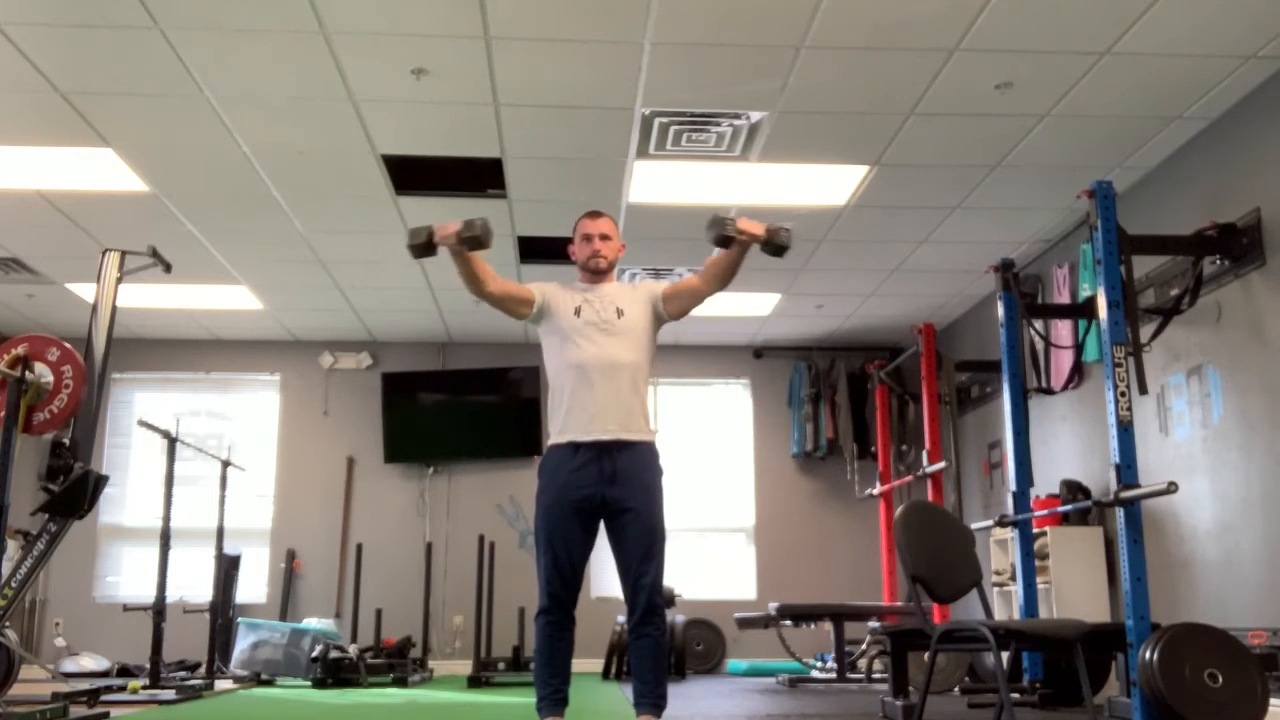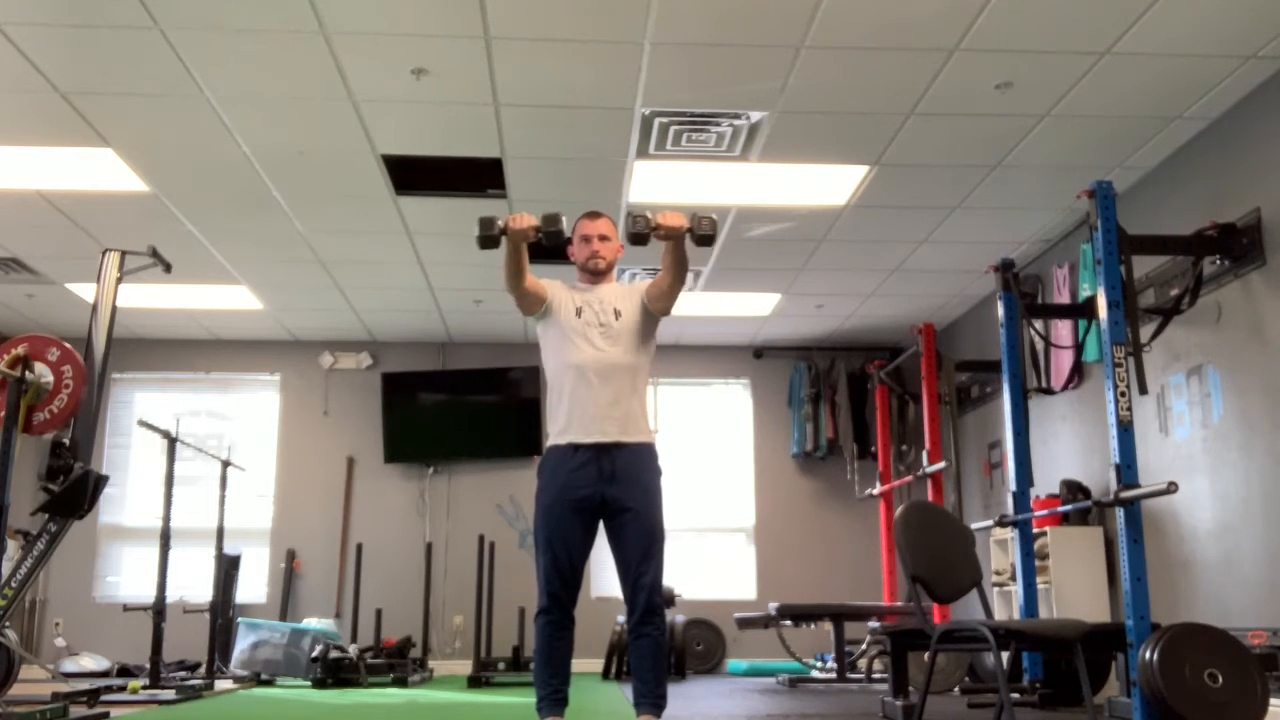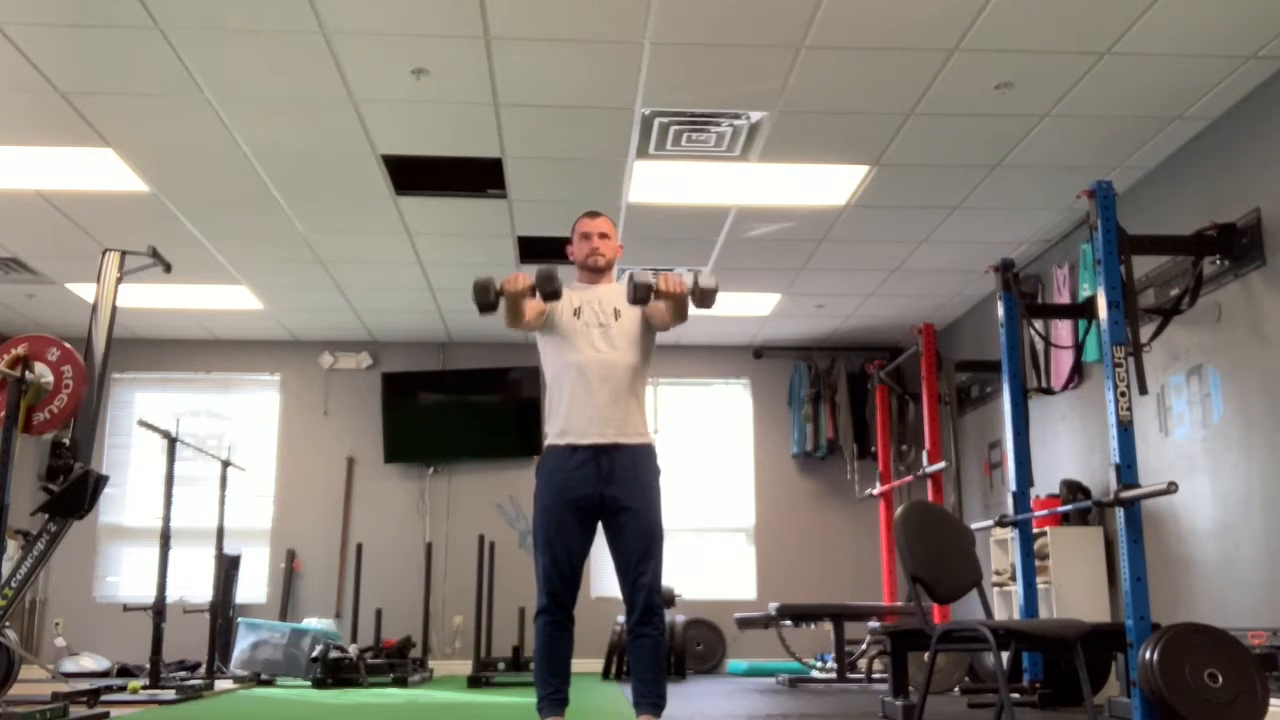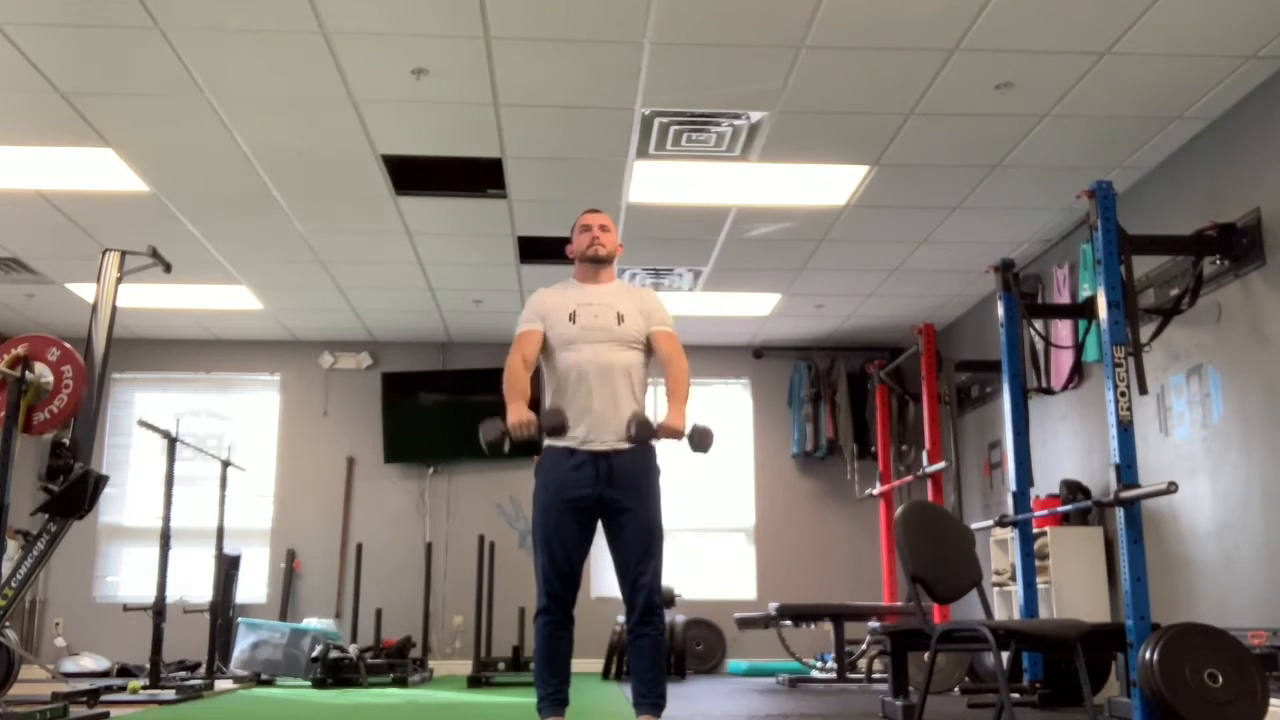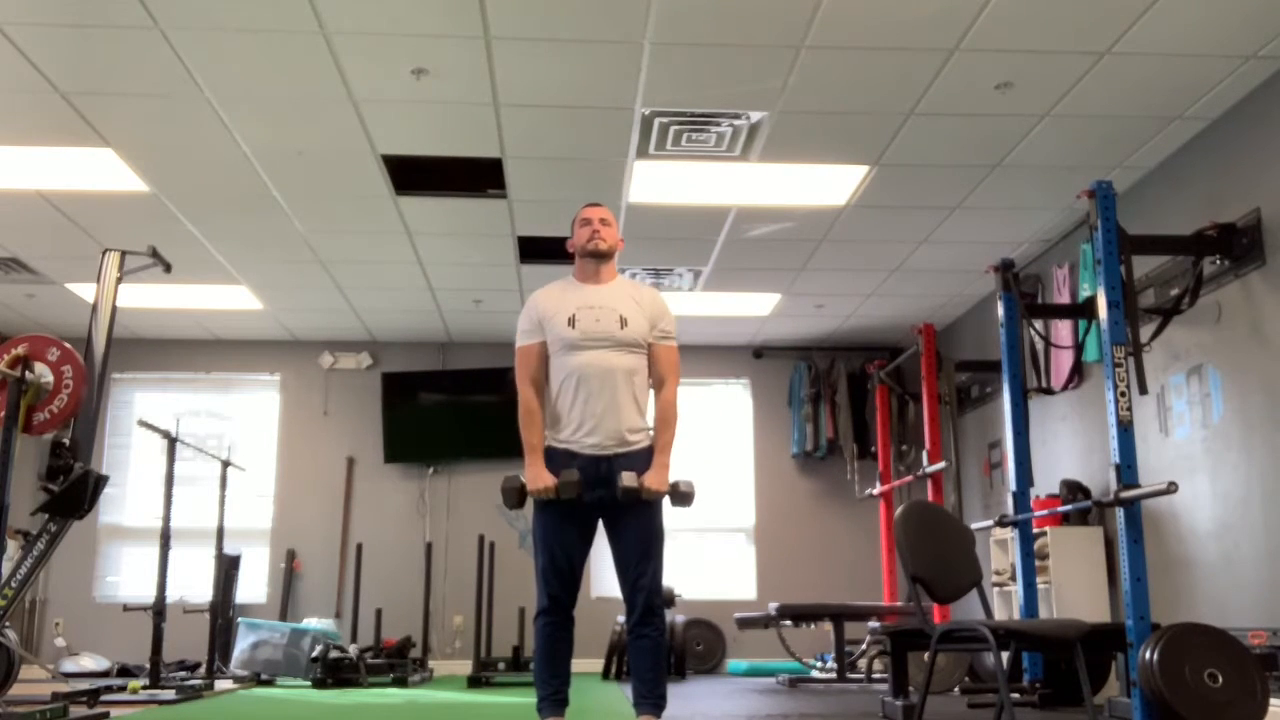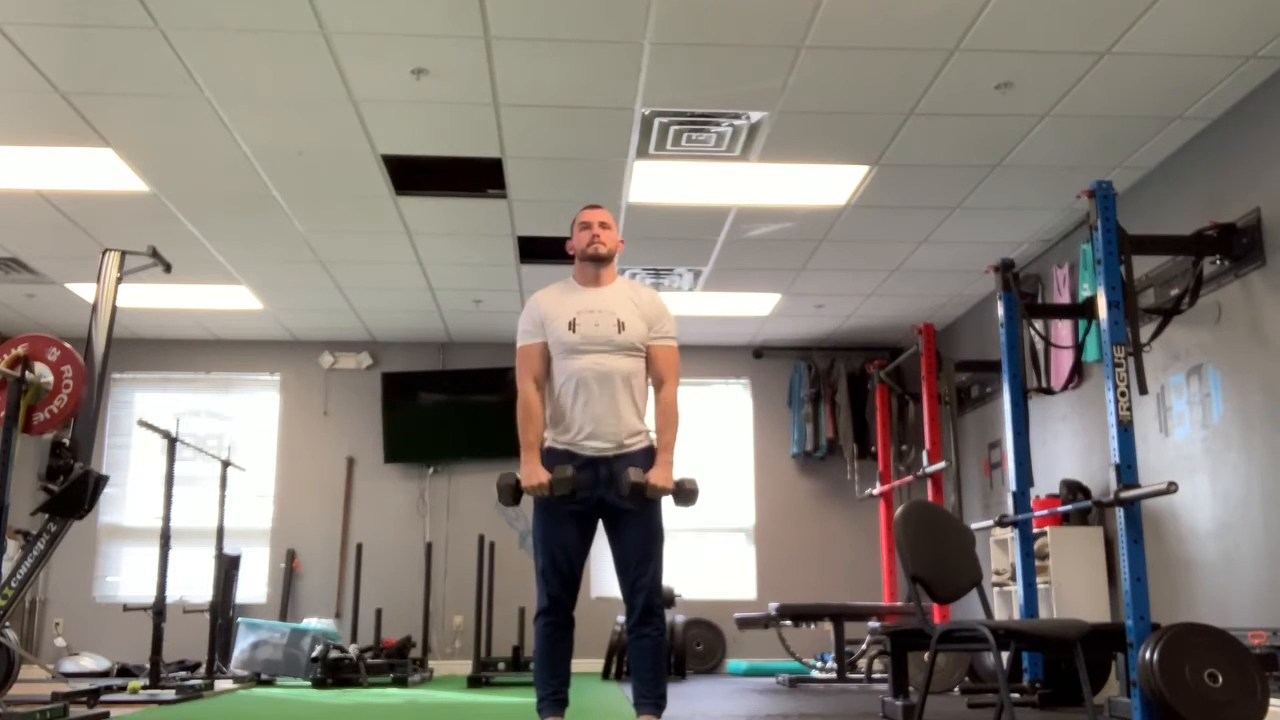
dt=0.3s
person 1, frame 1
left shoulder: (646, 297)
right shoulder: (549, 299)
left elbow: (707, 283)
right elbow: (488, 288)
left wrist: (738, 246)
right wrist: (458, 249)
left hip: (633, 458)
right hip: (567, 460)
left knee: (645, 597)
right knee: (556, 598)
person 1, frame 2
left shoulder: (640, 298)
right shoulder: (552, 299)
left elbow: (674, 279)
right elbow: (517, 282)
left wrist: (675, 238)
right wrist: (515, 240)
left hip: (632, 458)
right hip: (566, 459)
left knee: (646, 596)
right knee: (556, 597)
person 1, frame 3
left shoulder: (637, 297)
right shoulder: (553, 298)
left elbow: (667, 315)
right elbow: (523, 314)
left wrist: (676, 297)
right wrist: (514, 297)
left hip: (632, 457)
right hip: (566, 459)
left knee: (644, 595)
right knee: (556, 597)
person 1, frame 4
left shoulder: (643, 301)
right shoulder: (546, 301)
left elbow: (674, 359)
right elbow: (520, 360)
left wrist: (676, 407)
right wrist: (517, 406)
left hip: (631, 460)
right hip: (564, 460)
left knee: (644, 596)
right knee: (555, 597)
person 1, frame 5
left shoulder: (648, 301)
right shoulder: (543, 303)
left elbow: (665, 387)
right elbow: (529, 389)
left wrist: (660, 463)
right wrist: (534, 462)
left hip: (632, 463)
right hip: (564, 464)
left knee: (645, 599)
right knee: (555, 599)
person 1, frame 6
left shoulder: (647, 302)
right shoulder: (543, 304)
left elbow: (666, 386)
right elbow: (529, 387)
left wrist: (663, 461)
right wrist: (530, 459)
left hip: (632, 464)
right hip: (564, 465)
left knee: (645, 598)
right knee: (555, 599)
